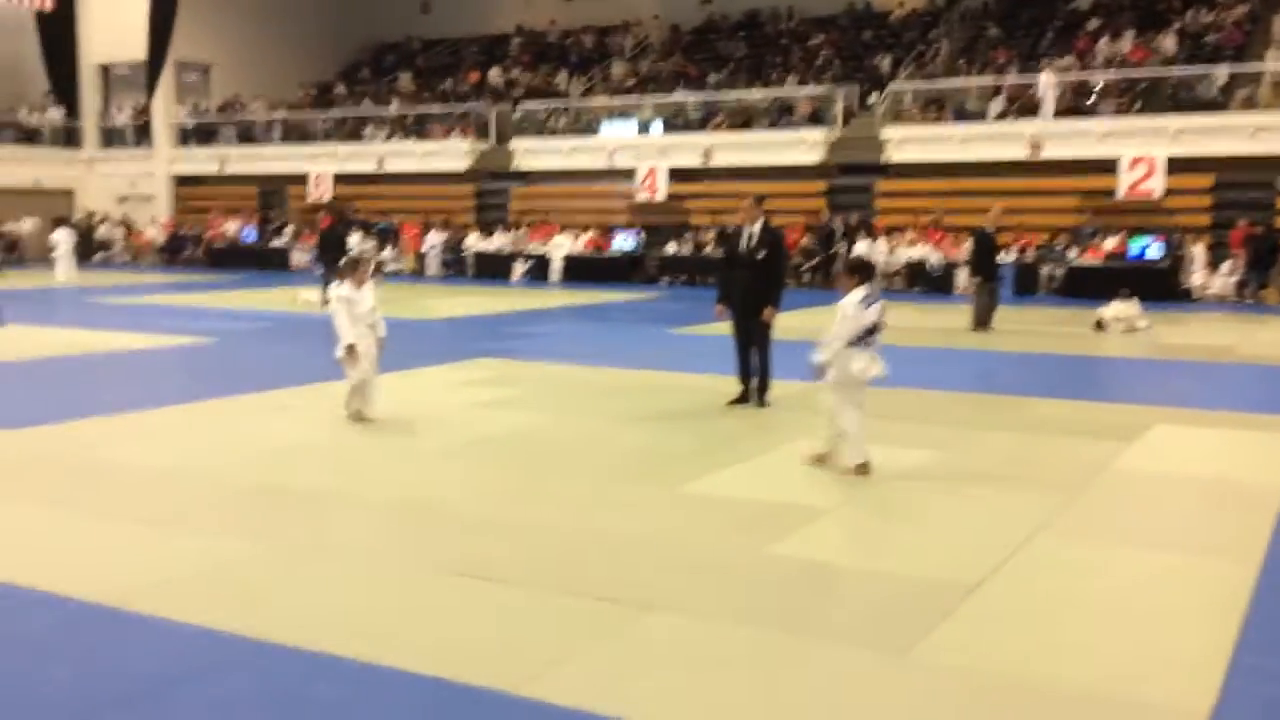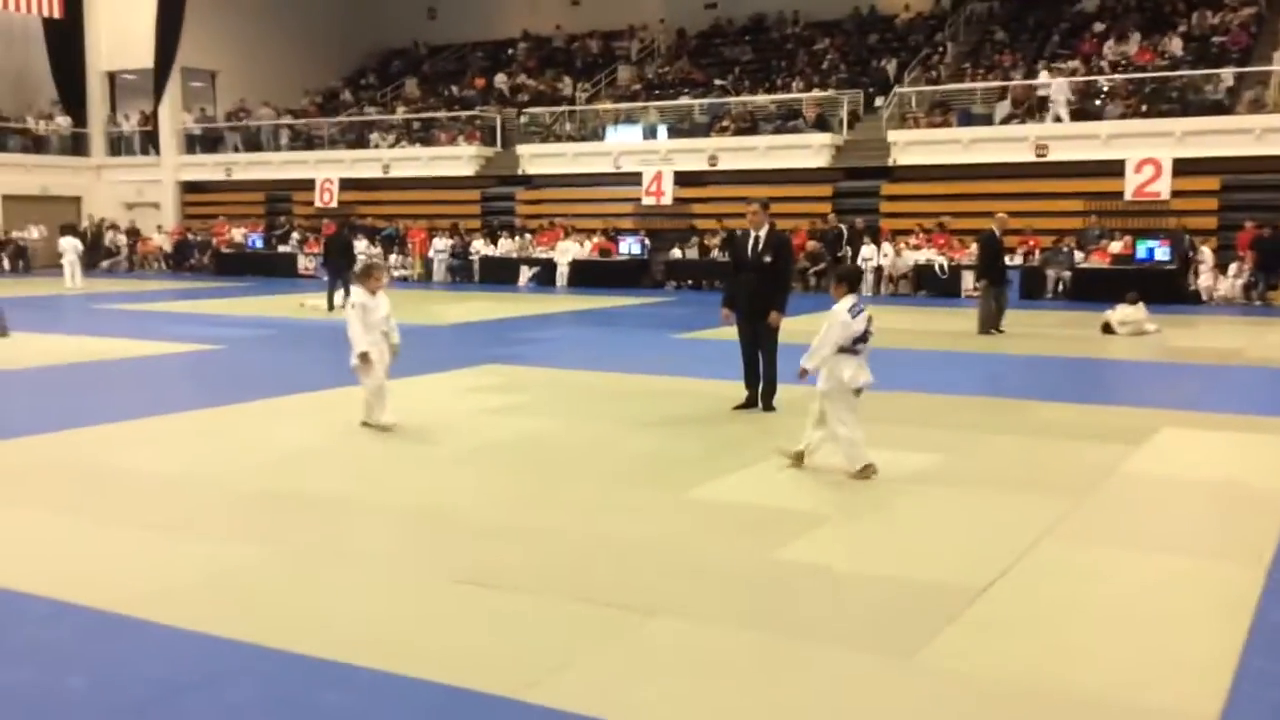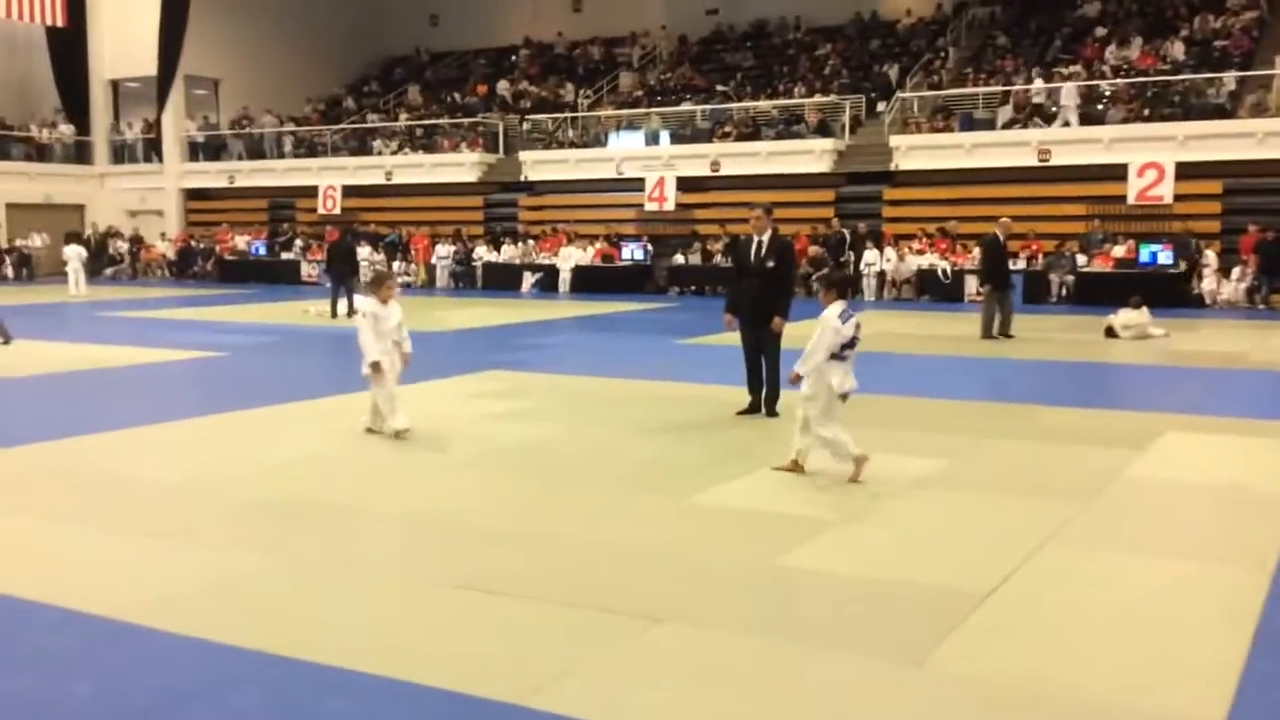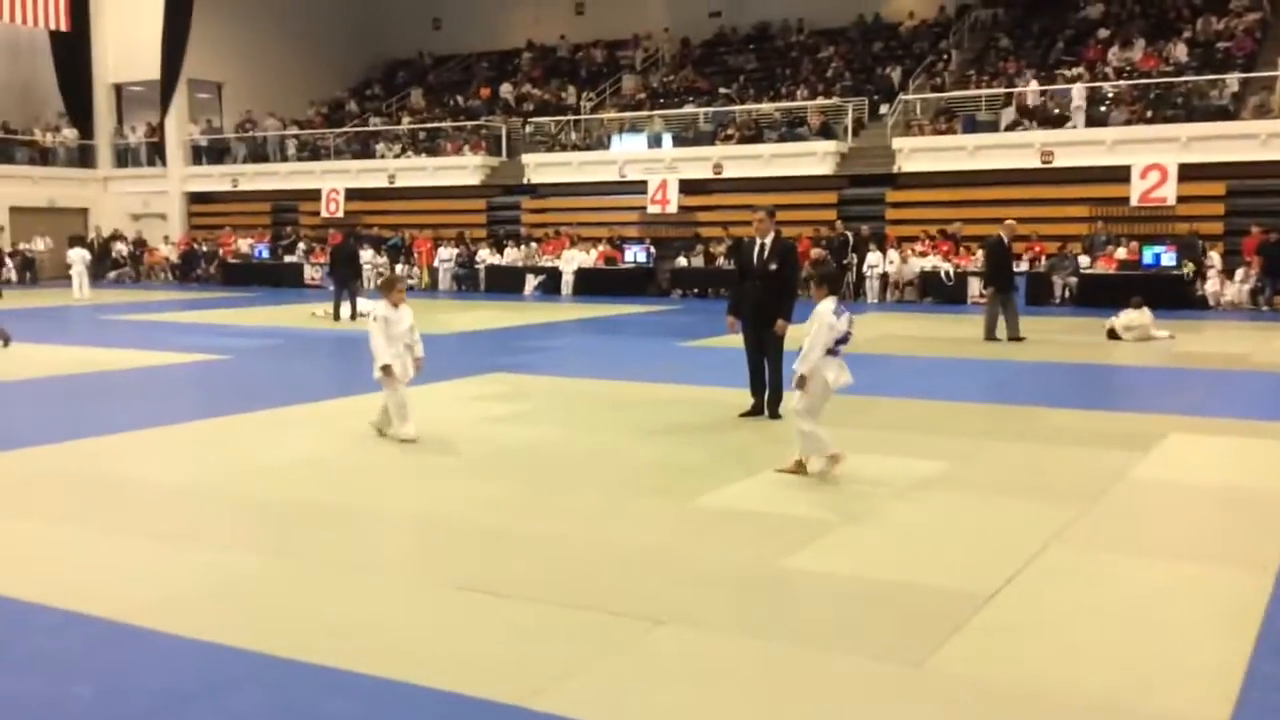
dt=0.1s
person 1, frame 1
left shoulder: (849, 303)
right shoulder: (874, 300)
left elbow: (836, 335)
left wrist: (821, 360)
left hip: (848, 363)
right hip: (864, 361)
left knee: (847, 413)
right knee: (842, 409)
left ankle: (860, 461)
right ankle: (829, 452)
person 1, frame 2
left shoulder: (840, 311)
right shoulder: (862, 310)
left elbow: (825, 343)
right elbow: (862, 345)
left wrist: (807, 365)
right wrist: (860, 381)
left hip: (838, 371)
right hip: (852, 369)
left knee: (843, 420)
right knee: (820, 414)
left ankle: (863, 464)
right ankle: (802, 452)
person 1, frame 3
left shoulder: (829, 316)
right shoulder: (850, 316)
left elbow: (816, 349)
left wrist: (799, 371)
right wrist: (844, 386)
left hip: (824, 375)
right hip: (837, 374)
left knee: (822, 424)
right knee: (806, 418)
left ankle: (856, 456)
right ankle: (797, 460)
person 1, frame 4
left shoulder: (823, 312)
right shoulder: (841, 311)
left elbow: (814, 346)
left wrist: (802, 372)
left hip: (819, 371)
right hip: (831, 369)
left knee: (802, 416)
right knee: (804, 413)
left ankle: (829, 454)
right ankle: (801, 460)
person 2, frame 1
left shoulder: (773, 237)
right shoulder: (733, 236)
left elbow: (778, 274)
right elbow: (726, 270)
left wrist: (772, 304)
right wrist: (722, 299)
left hip: (761, 303)
right hip: (738, 301)
left knee: (761, 348)
right knee: (742, 348)
left ankle: (760, 392)
right ankle: (746, 390)
person 2, frame 2
left shoulder: (780, 241)
right shoulder: (739, 240)
left elbow: (785, 277)
right elbow: (733, 274)
left wrist: (778, 308)
right wrist: (727, 304)
left hip: (767, 307)
right hip: (744, 306)
left knee: (768, 353)
right knee: (748, 353)
left ankle: (767, 397)
right ankle: (752, 395)
person 2, frame 3
left shoulder: (783, 246)
right shoulder: (741, 245)
left elbow: (788, 283)
right elbow: (735, 280)
left wrist: (781, 313)
right wrist: (730, 309)
left hip: (771, 312)
right hip: (747, 311)
left knee: (771, 358)
right knee: (751, 358)
left ankle: (771, 403)
right ankle: (755, 400)
person 2, frame 4
left shoulder: (786, 248)
right shoulder: (744, 248)
left elbow: (791, 285)
right elbow: (738, 282)
left wrist: (784, 316)
right wrist: (733, 312)
left hip: (773, 315)
right hip: (749, 314)
left knee: (774, 361)
right knee: (754, 361)
left ankle: (774, 405)
right ankle: (758, 403)
